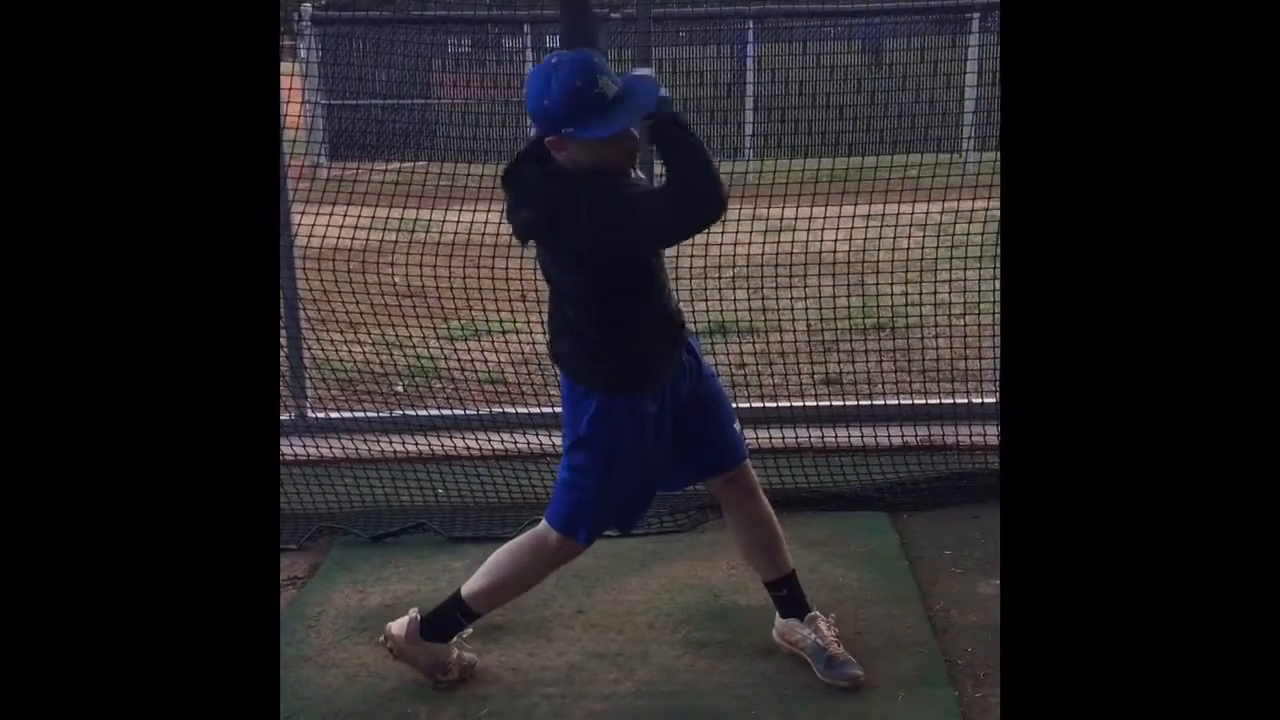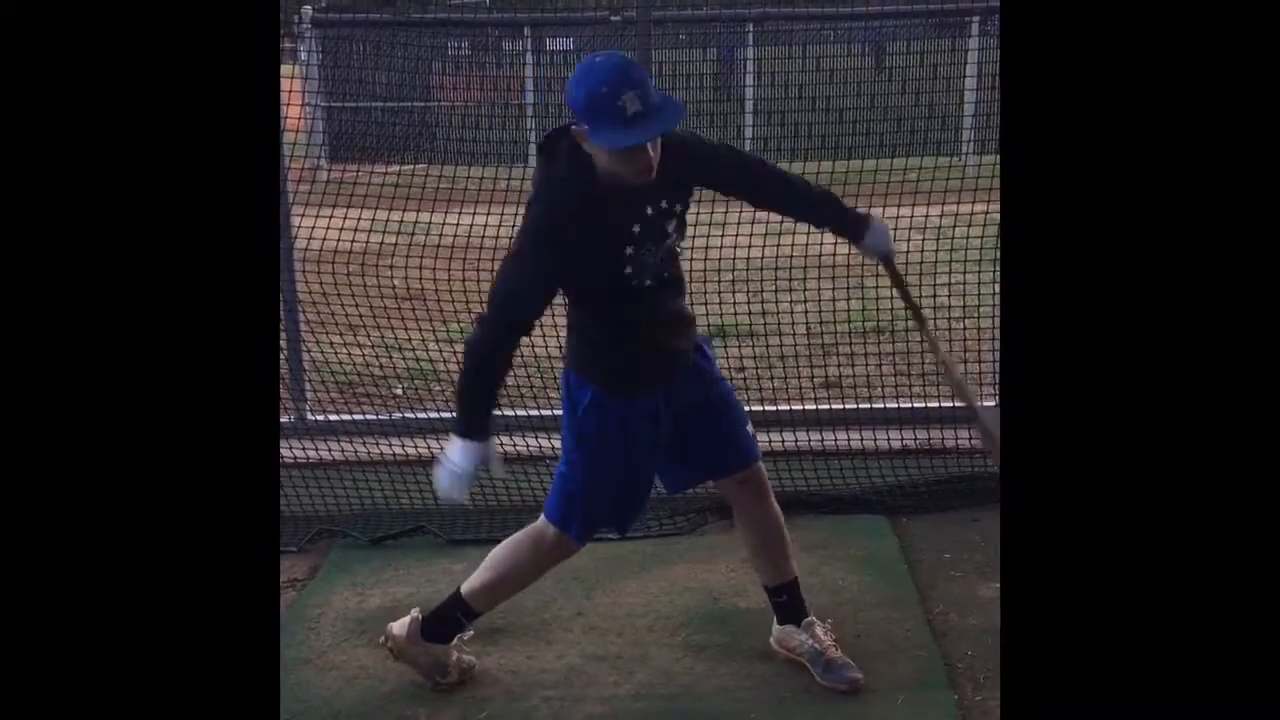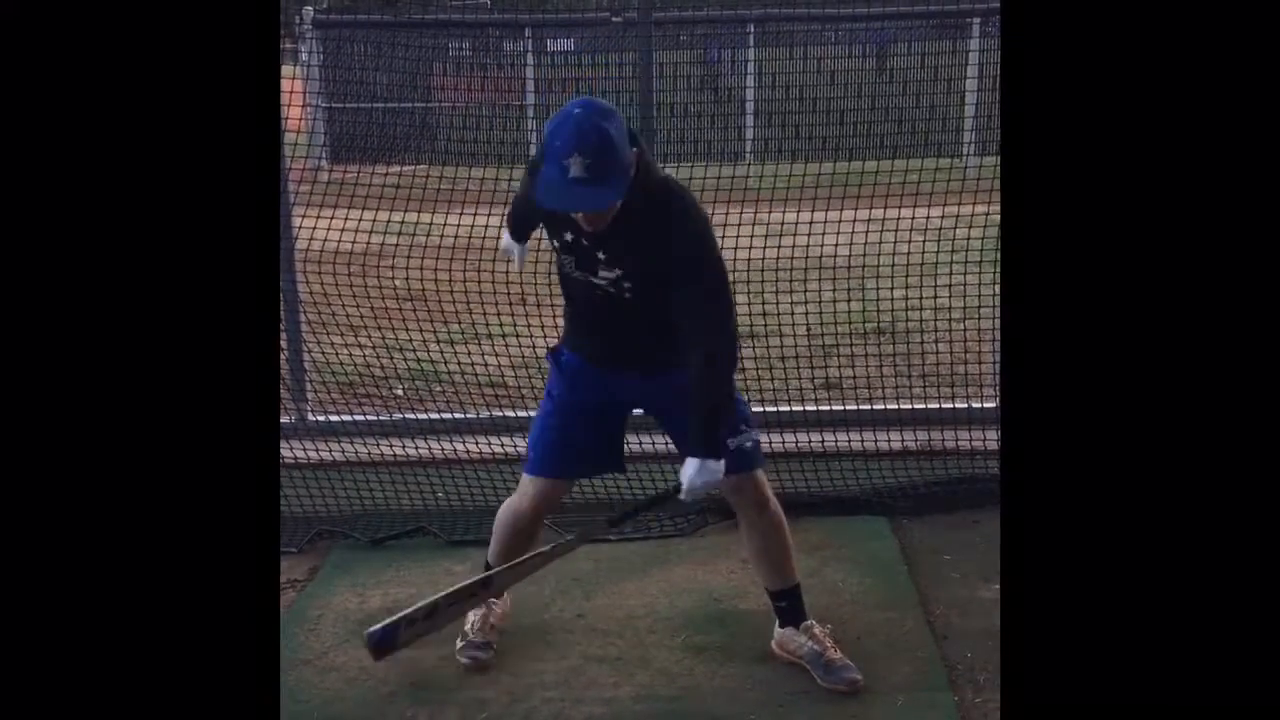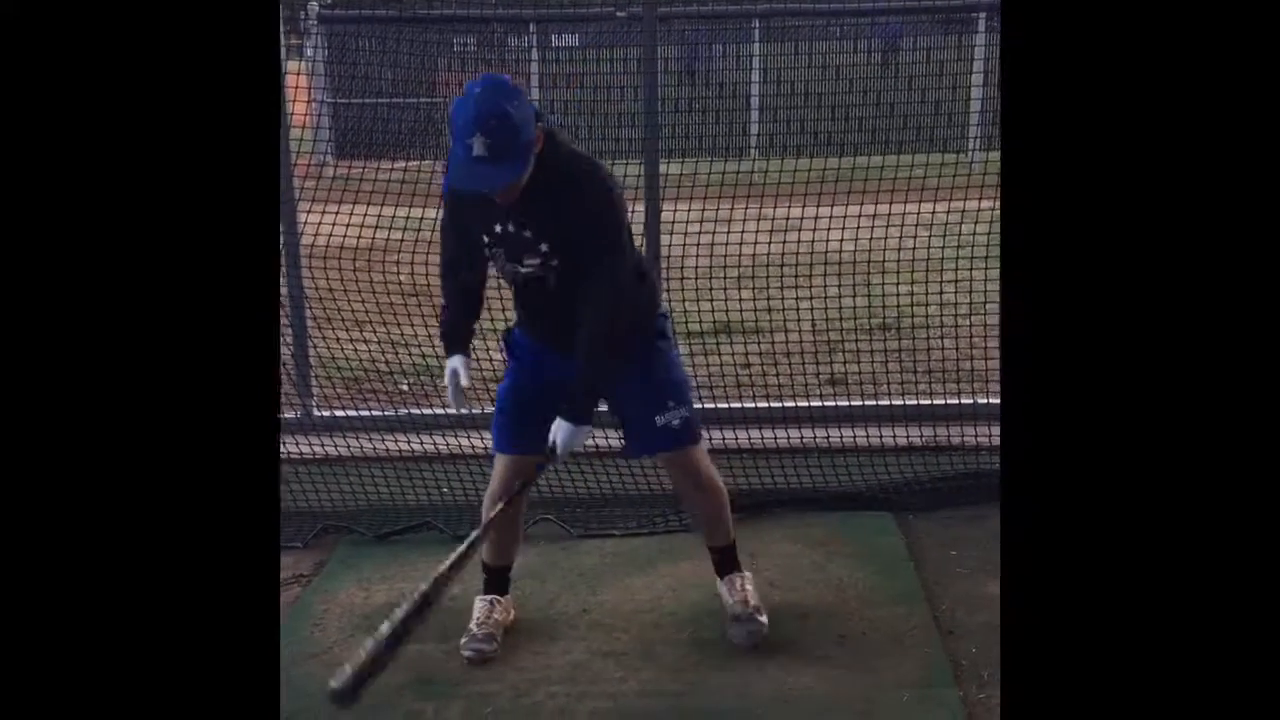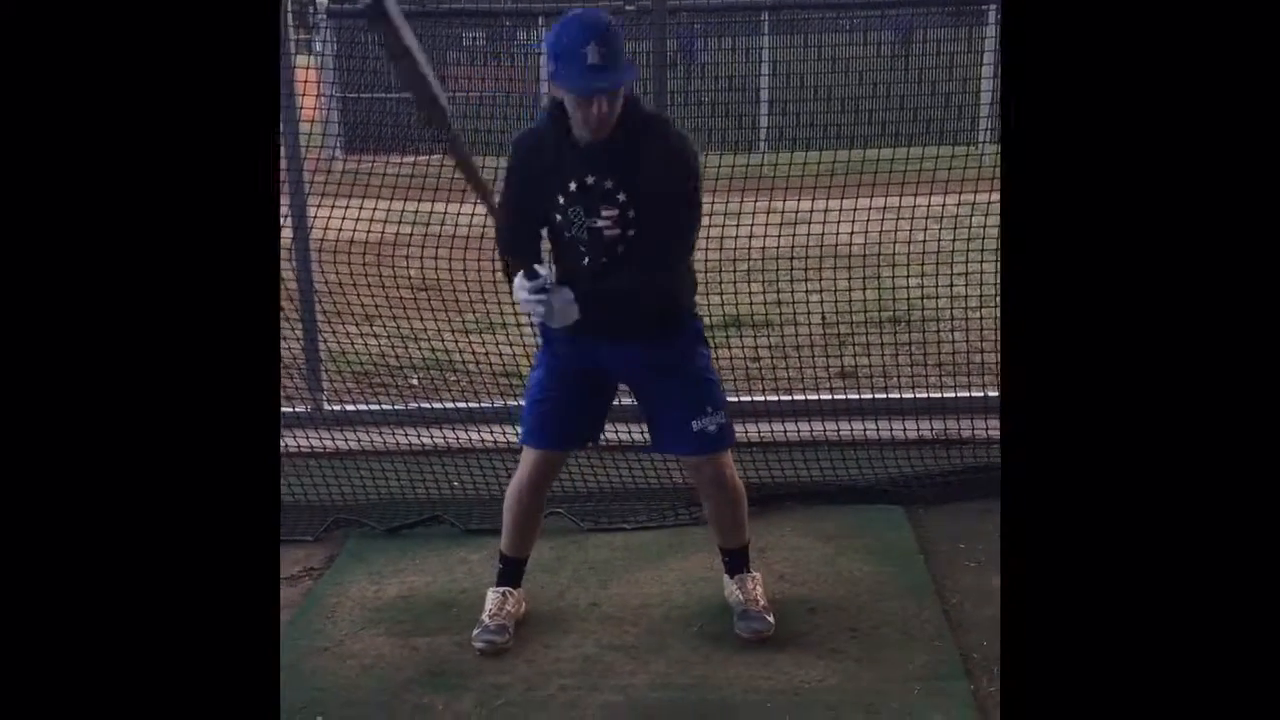
dt=0.4s
person 1, frame 1
left shoulder: (552, 168)
right shoulder: (586, 211)
right elbow: (702, 201)
right wrist: (659, 105)
left hip: (667, 359)
right hip: (615, 392)
left knee: (738, 483)
right knee: (566, 535)
left ankle: (796, 620)
right ankle: (423, 633)
person 1, frame 2
left shoulder: (668, 157)
right shoulder: (563, 209)
left elbow: (755, 178)
right elbow: (503, 319)
left wrist: (853, 223)
right wrist: (469, 433)
left hip: (680, 357)
right hip: (611, 388)
left knee: (749, 484)
right knee: (565, 531)
left ankle: (794, 625)
right ankle: (426, 631)
person 1, frame 3
left shoulder: (676, 217)
right shoulder: (549, 179)
left elbow: (711, 333)
left wrist: (707, 443)
right wrist: (516, 232)
left hip: (676, 362)
right hip: (588, 360)
left knee: (750, 486)
right knee: (536, 495)
left ankle: (794, 627)
right ankle: (489, 600)
person 1, frame 4
left shoulder: (588, 188)
right shoulder: (466, 187)
left elbow: (609, 303)
right elbow: (461, 265)
left wrist: (579, 408)
right wrist: (457, 347)
left hip: (626, 332)
right hip: (540, 339)
left knee: (688, 462)
right knee: (509, 474)
left ankle: (731, 579)
right ankle: (493, 597)
person 1, frame 5
left shoulder: (667, 149)
right shoulder: (535, 149)
left elbow: (669, 261)
right elbow: (515, 229)
left wrist: (584, 299)
right wrist: (524, 275)
left hip: (663, 331)
right hip: (573, 329)
left knee: (712, 465)
right knee: (536, 465)
left ankle: (740, 577)
right ankle: (506, 589)
